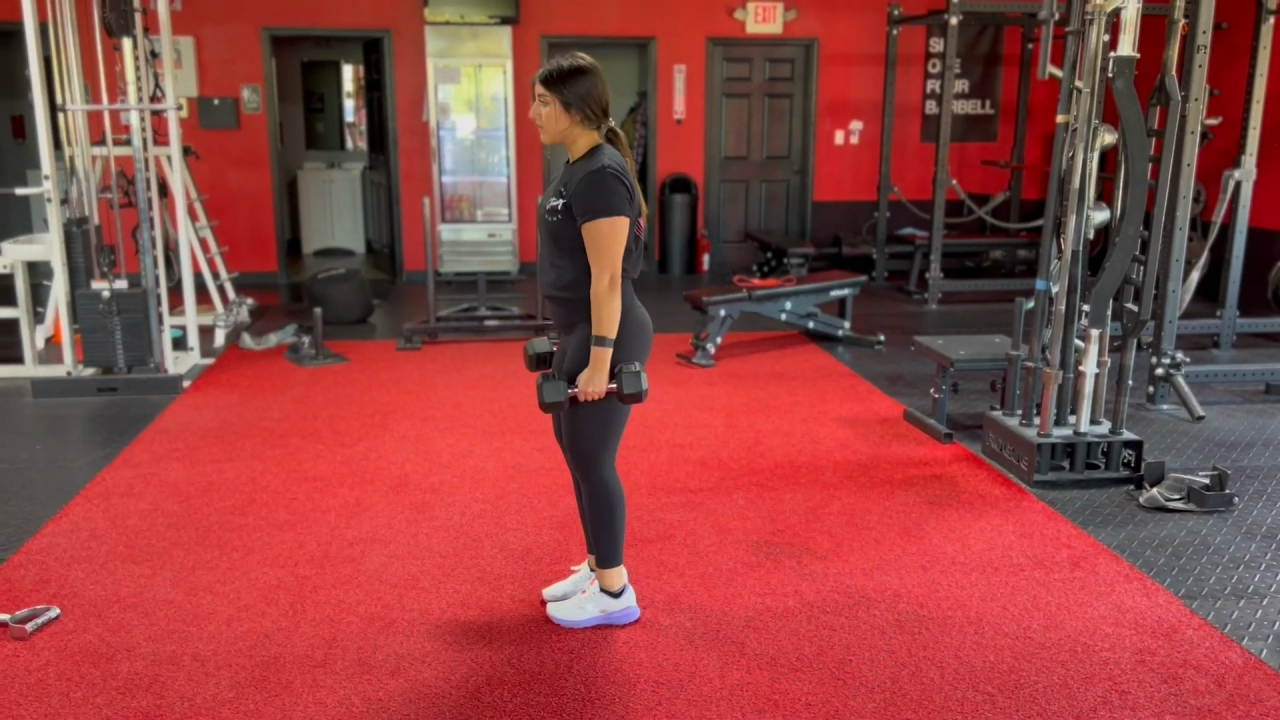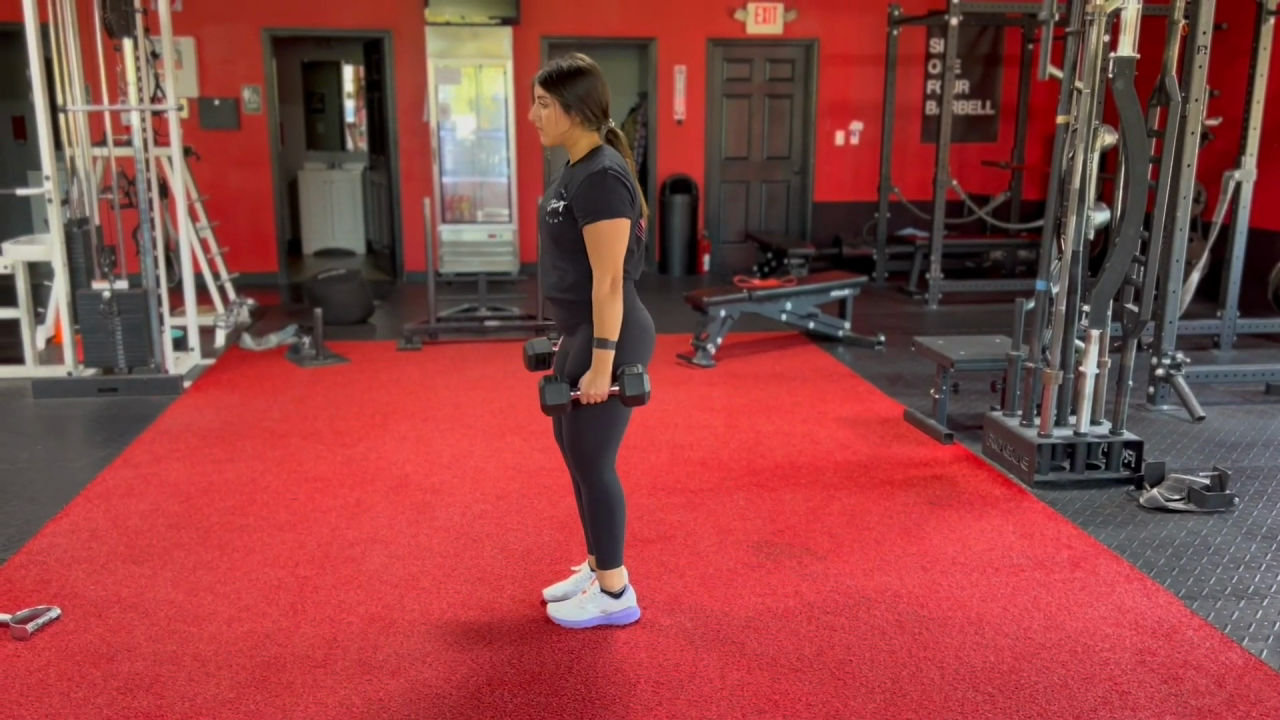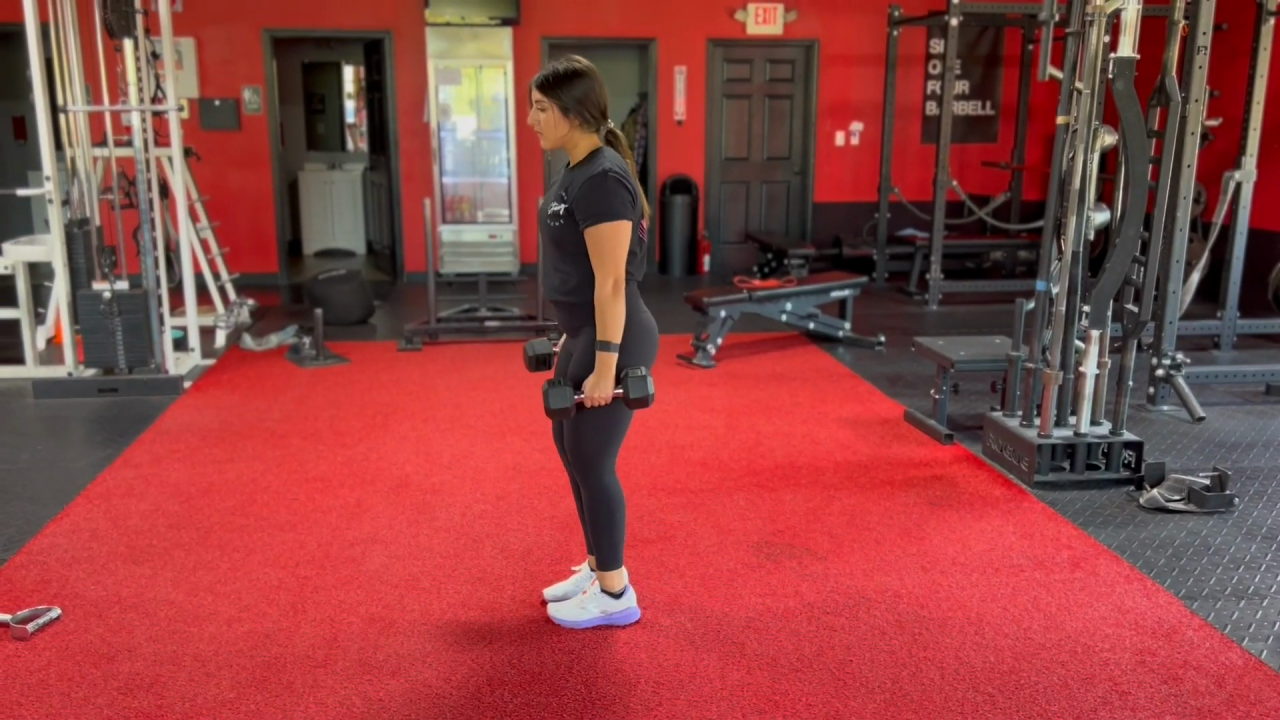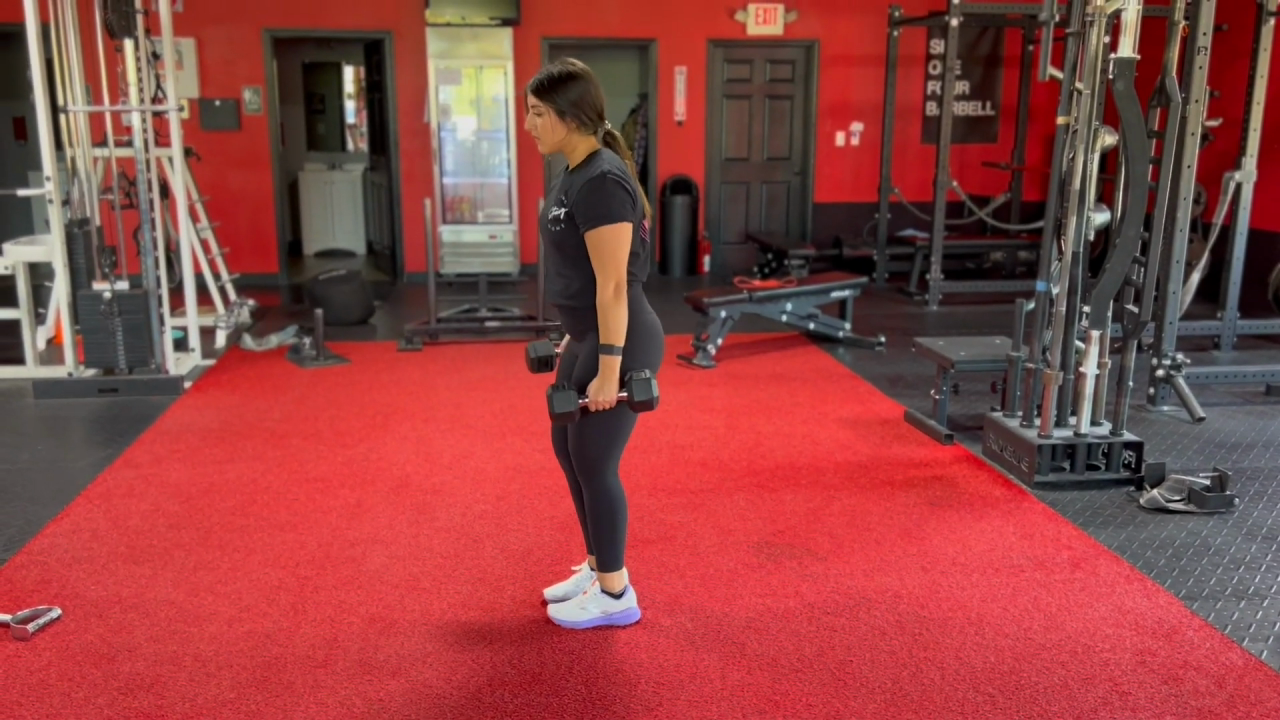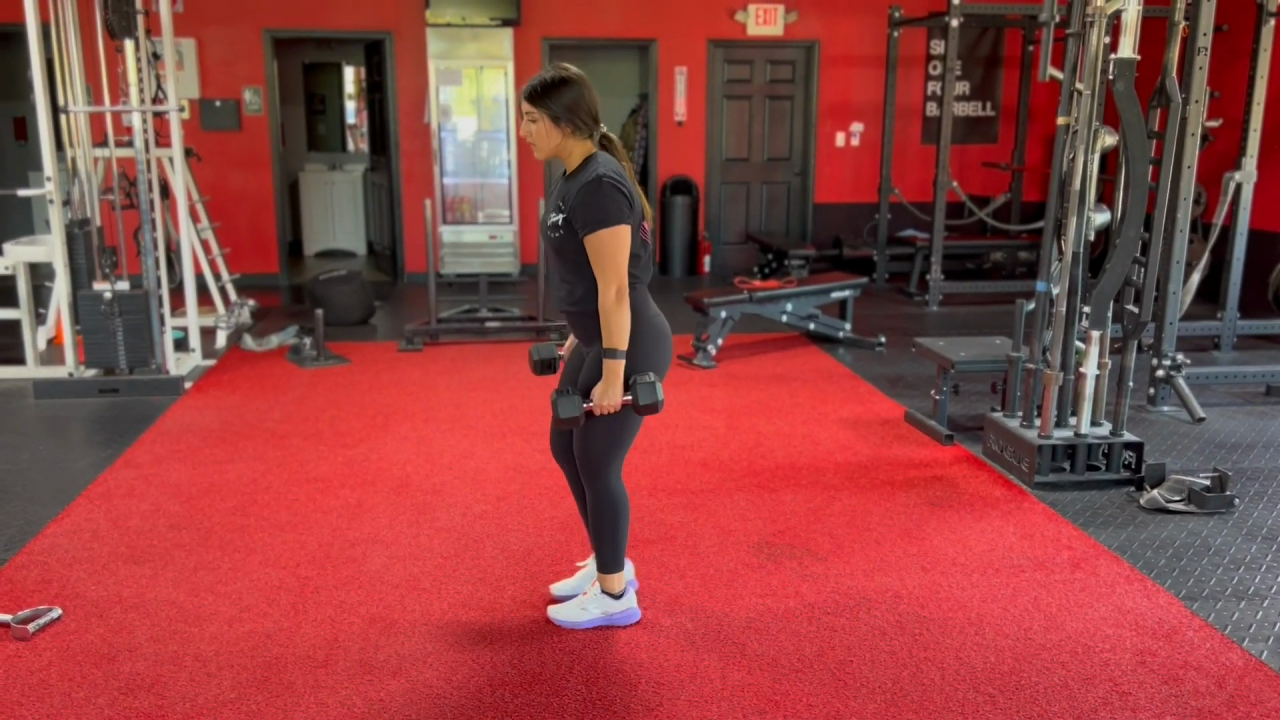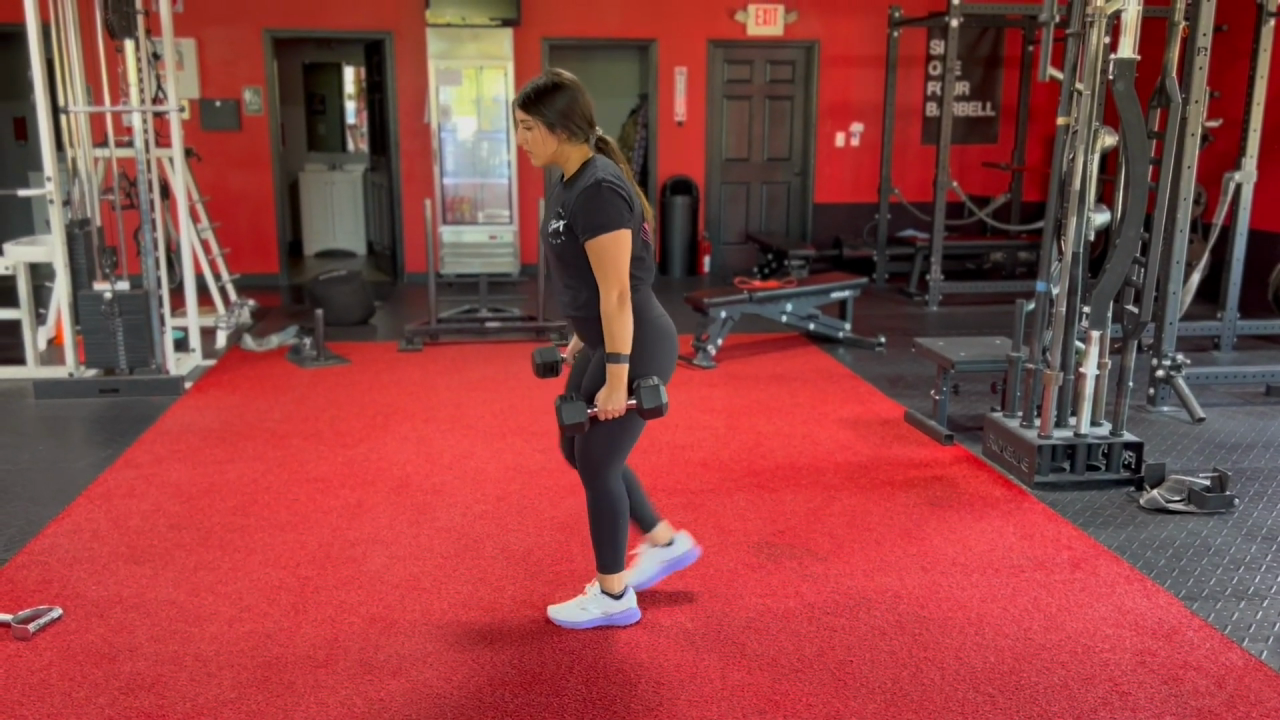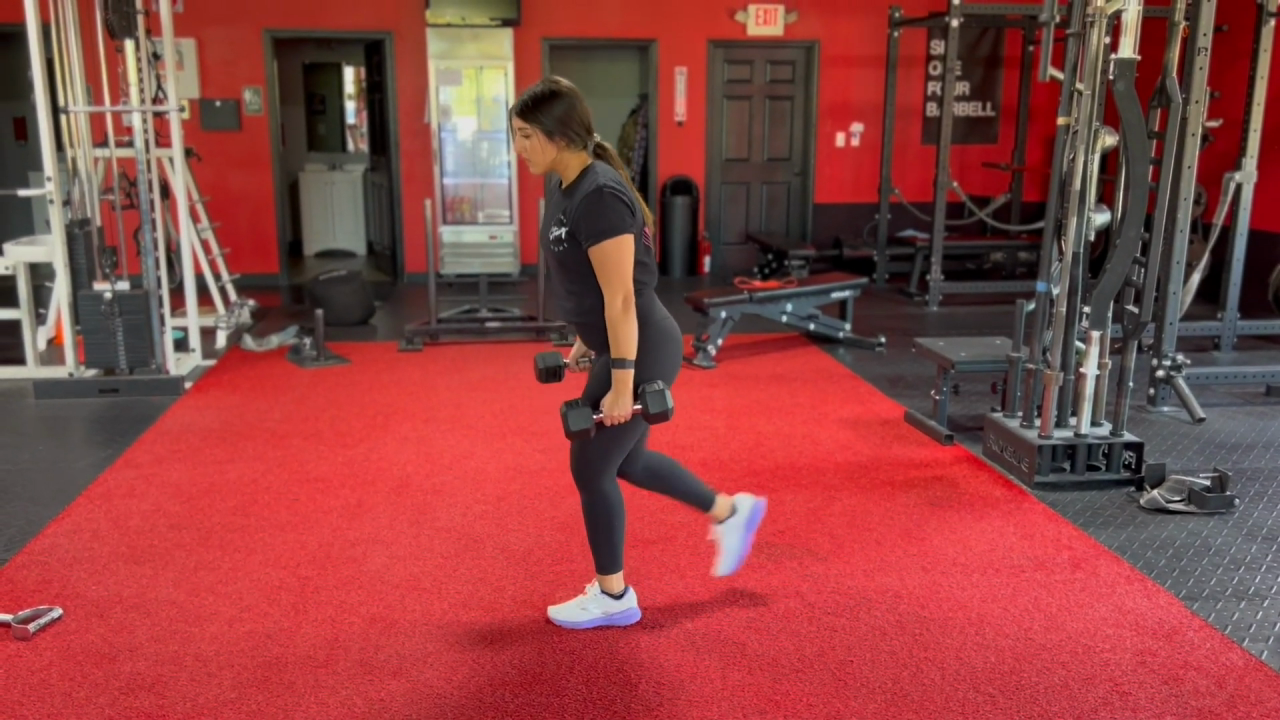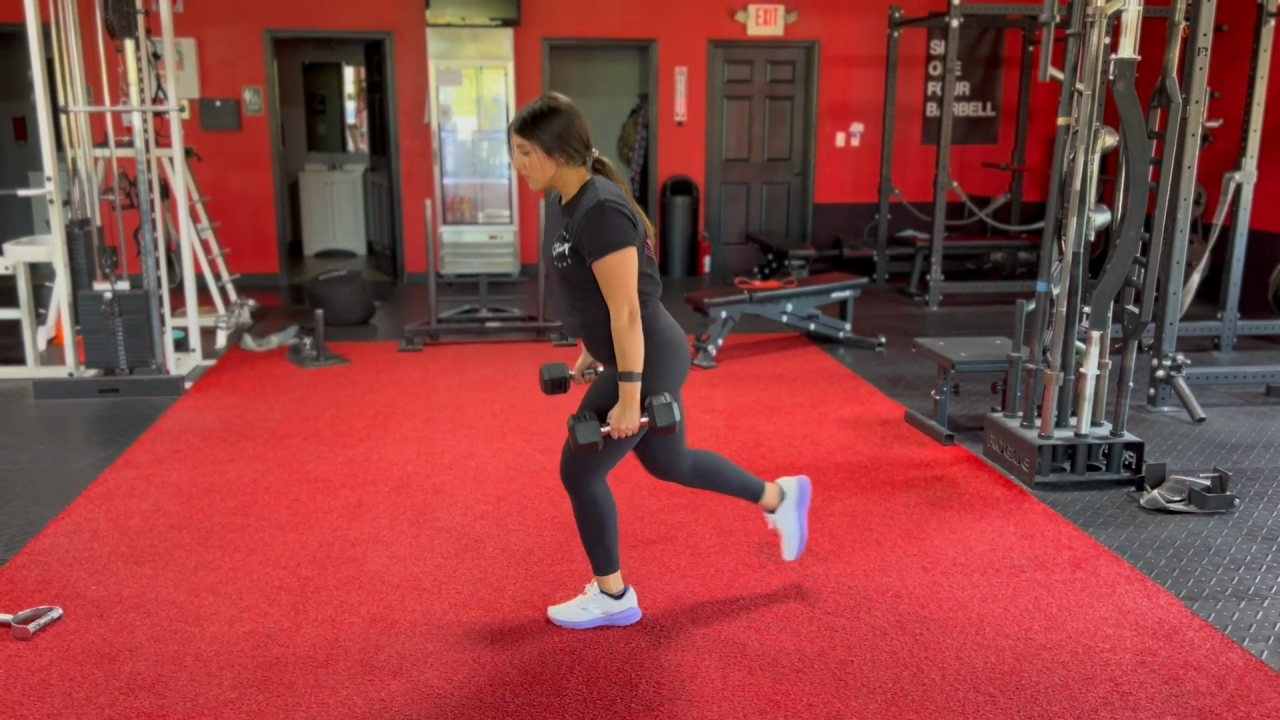
dt=0.1s
person 1, frame 1
left shoulder: (600, 176)
right shoulder: (580, 166)
left elbow: (607, 279)
left wrist: (599, 362)
left hip: (606, 336)
right hip: (582, 332)
left knee: (591, 459)
right knee: (577, 452)
left ankle: (614, 594)
right ankle: (598, 569)
person 1, frame 2
left shoulder: (601, 177)
right shoulder: (580, 168)
left elbow: (609, 281)
left wrist: (601, 364)
left hip: (608, 338)
right hip: (583, 334)
left knee: (590, 461)
right knee: (575, 453)
left ankle: (615, 593)
right ankle: (598, 568)
person 1, frame 3
left shoulder: (602, 180)
right shoulder: (579, 170)
left elbow: (612, 282)
left wrist: (604, 368)
left hip: (612, 341)
right hip: (589, 335)
left knee: (590, 461)
right knee: (573, 451)
left ankle: (614, 595)
right ankle: (598, 568)
person 1, frame 4
left shoulder: (601, 182)
right shoulder: (578, 173)
left elbow: (614, 285)
left wrist: (609, 371)
right wrist: (574, 338)
left hip: (618, 342)
right hip: (591, 337)
left knee: (593, 464)
right knee: (569, 452)
left ankle: (615, 595)
right ankle: (599, 568)
person 1, frame 5
left shoulder: (599, 186)
right shoulder: (575, 177)
left elbow: (616, 288)
left wrist: (613, 375)
right wrist: (578, 338)
left hip: (630, 346)
right hip: (602, 339)
left knee: (595, 462)
right knee: (566, 449)
left ankle: (615, 595)
right ankle: (610, 563)
person 1, frame 6
left shoulder: (598, 190)
right shoulder: (571, 181)
left elbow: (617, 292)
left wrist: (617, 379)
right wrist: (581, 339)
left hip: (636, 349)
right hip: (606, 343)
left knee: (597, 462)
right knee: (580, 452)
left ankle: (614, 595)
right ankle: (663, 542)
person 1, frame 7
left shoulder: (599, 196)
right shoulder: (568, 188)
left elbow: (622, 297)
left wrist: (622, 384)
right wrist: (586, 344)
left hip: (643, 351)
right hip: (625, 345)
left knee: (592, 467)
right knee: (624, 458)
left ankle: (615, 597)
right ankle: (729, 513)
person 1, frame 8
left shoulder: (600, 211)
right shoulder: (567, 202)
left elbow: (626, 311)
left wrist: (628, 397)
right wrist: (589, 352)
left hip: (647, 360)
right hip: (635, 356)
left knee: (580, 470)
right knee: (666, 459)
left ankle: (613, 596)
right ankle: (779, 498)
